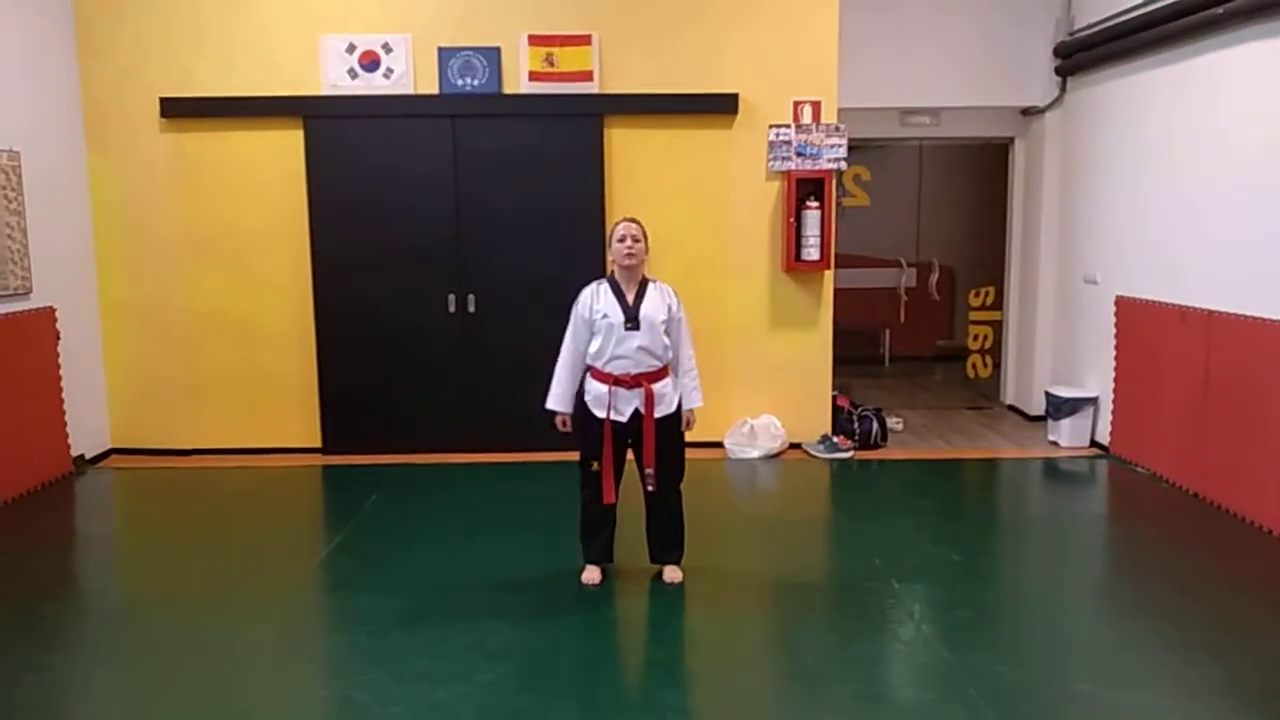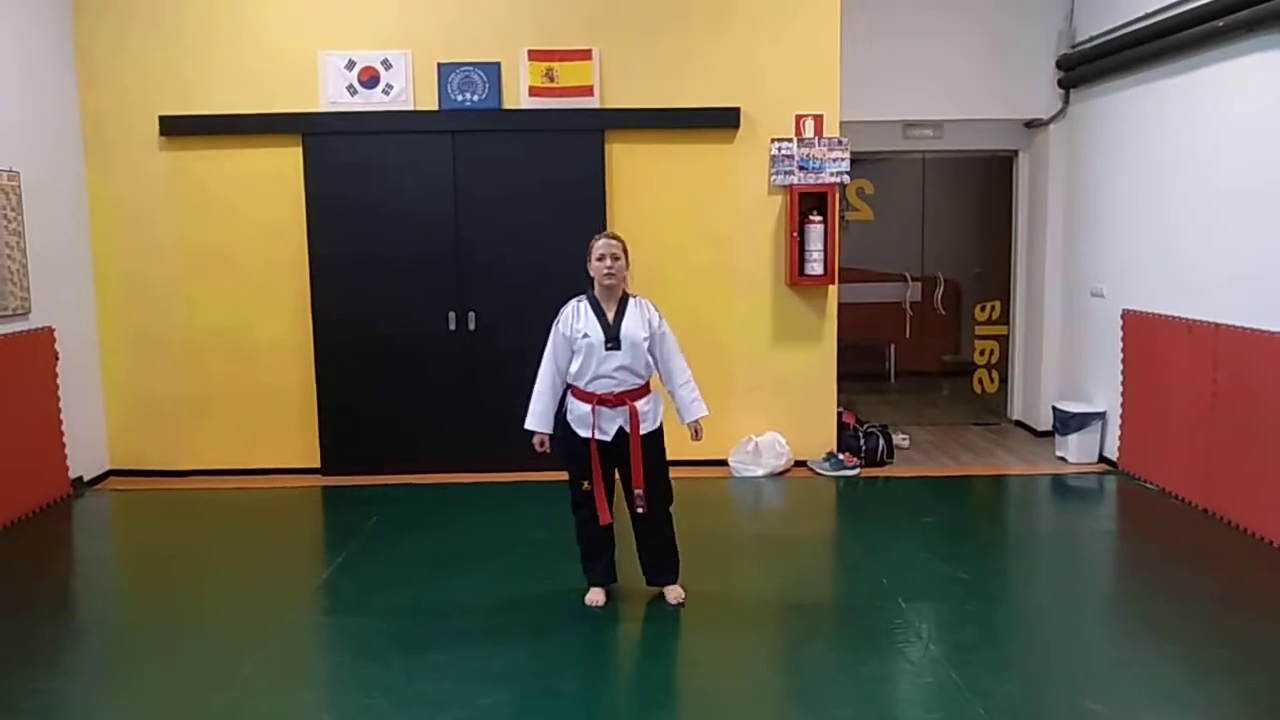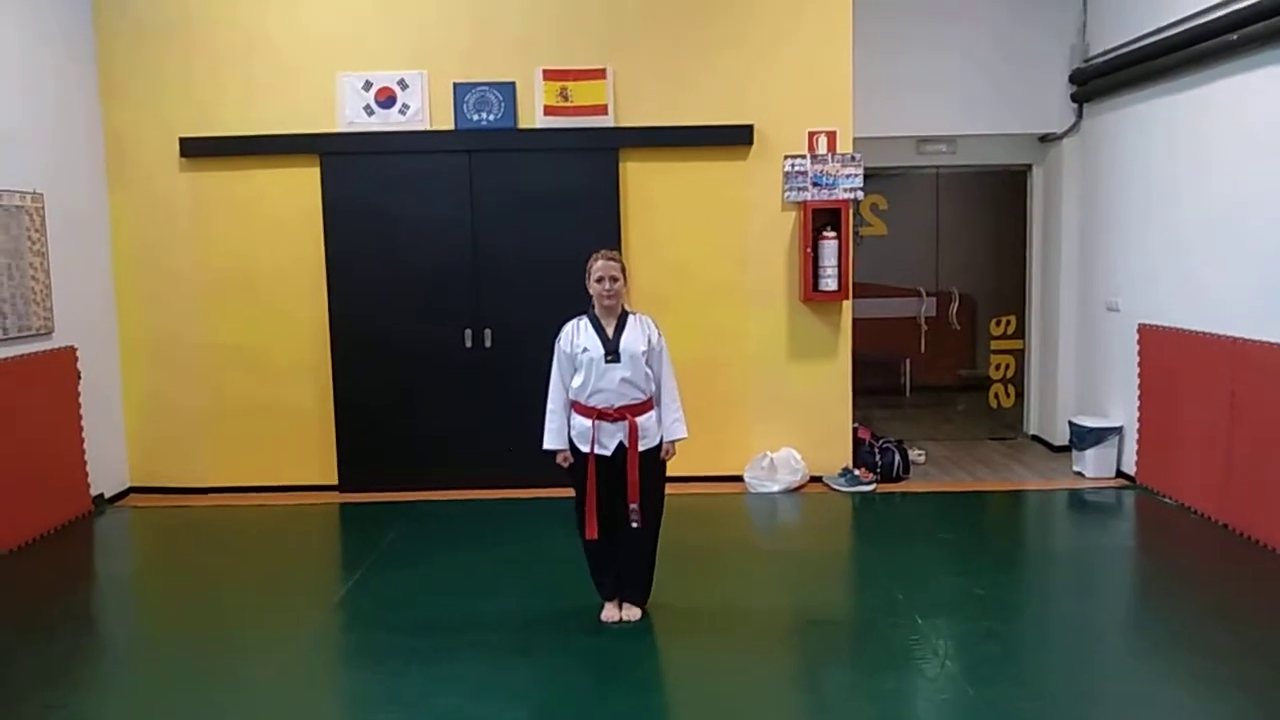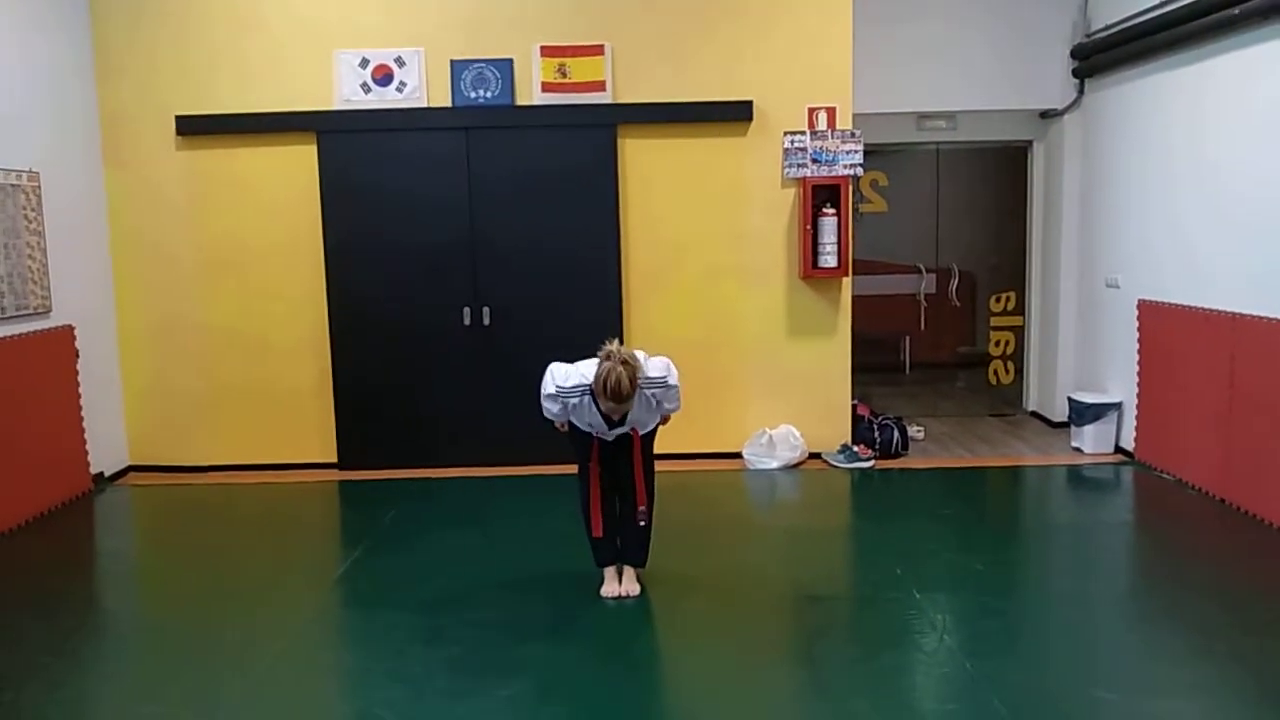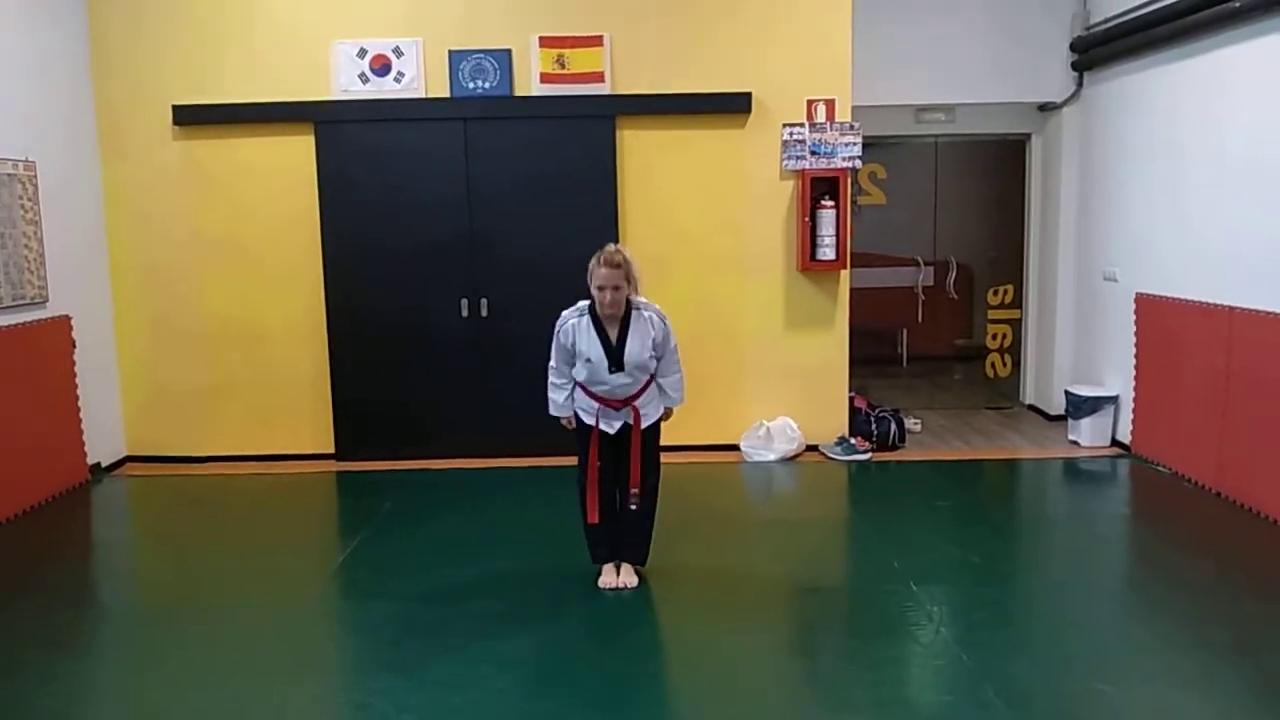
dt=1s
person 1, frame 1
left shoulder: (665, 296)
right shoulder: (591, 296)
left elbow: (683, 353)
right elbow: (572, 353)
left wrist: (690, 402)
right wrist: (562, 403)
left hip: (657, 401)
right hip: (605, 400)
left knee: (663, 483)
right knee: (599, 484)
left ankle: (669, 558)
right ankle: (595, 559)
person 1, frame 2
left shoulder: (645, 312)
right shoulder: (571, 315)
left elbow: (672, 365)
right elbow: (551, 371)
left wrist: (691, 411)
right wrist: (540, 424)
left hip: (637, 419)
right hip: (586, 421)
left knee: (651, 501)
right knee: (590, 504)
left ankle: (665, 578)
right ankle: (598, 580)
person 1, frame 3
left shoulder: (645, 328)
right shoulder: (572, 333)
left elbow: (665, 384)
right elbow: (559, 391)
left wrist: (670, 434)
right wrist: (559, 443)
left hip: (640, 436)
right hip: (590, 437)
left knee: (640, 519)
right knee: (596, 519)
left ankle: (633, 596)
right ankle: (610, 596)
person 1, frame 4
left shoulder: (653, 380)
right shoulder: (572, 385)
left elbow: (669, 369)
right elbow: (550, 376)
left wrist: (667, 409)
right wrist: (557, 416)
right hip: (587, 428)
left knee: (636, 487)
right knee: (596, 489)
left ankle: (630, 567)
right ankle: (609, 568)
person 1, frame 5
left shoulder: (651, 319)
right shoulder: (571, 323)
left elbow: (668, 363)
right elbow: (559, 370)
left wrist: (669, 401)
right wrist: (563, 408)
left hip: (641, 413)
right hip: (592, 414)
left knee: (639, 488)
right knee: (597, 489)
left ankle: (629, 562)
right ankle: (607, 562)
